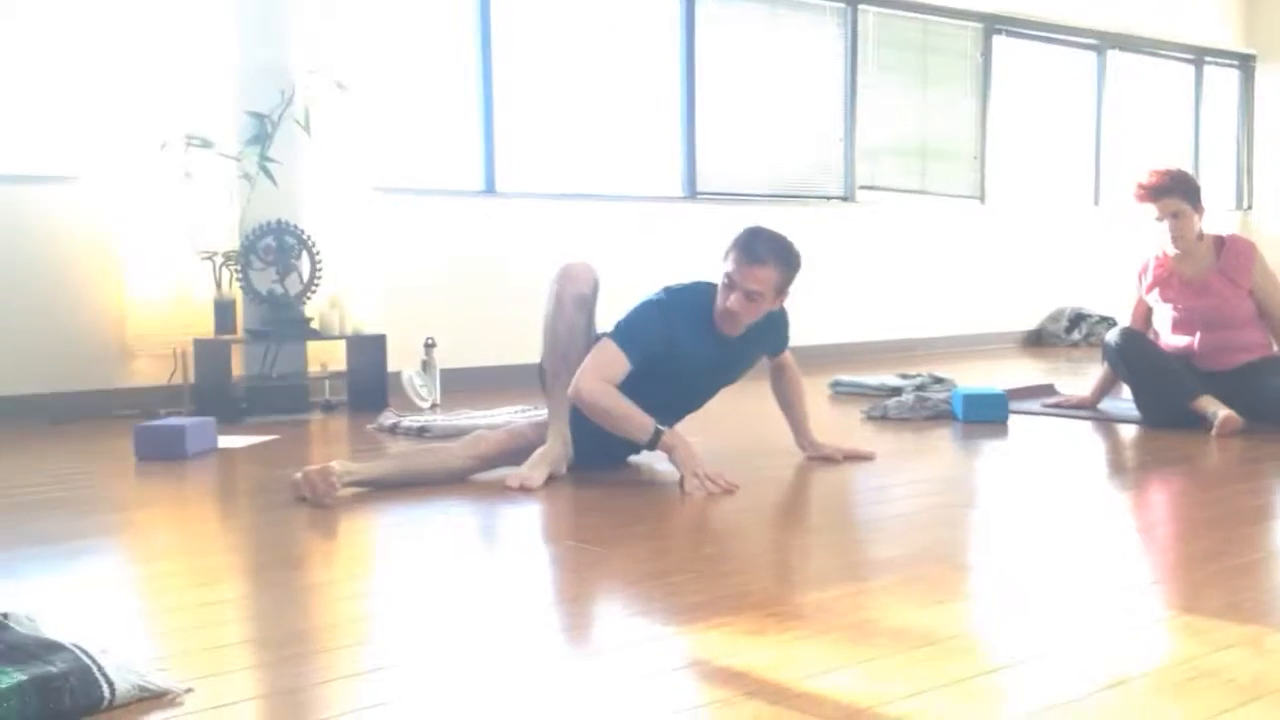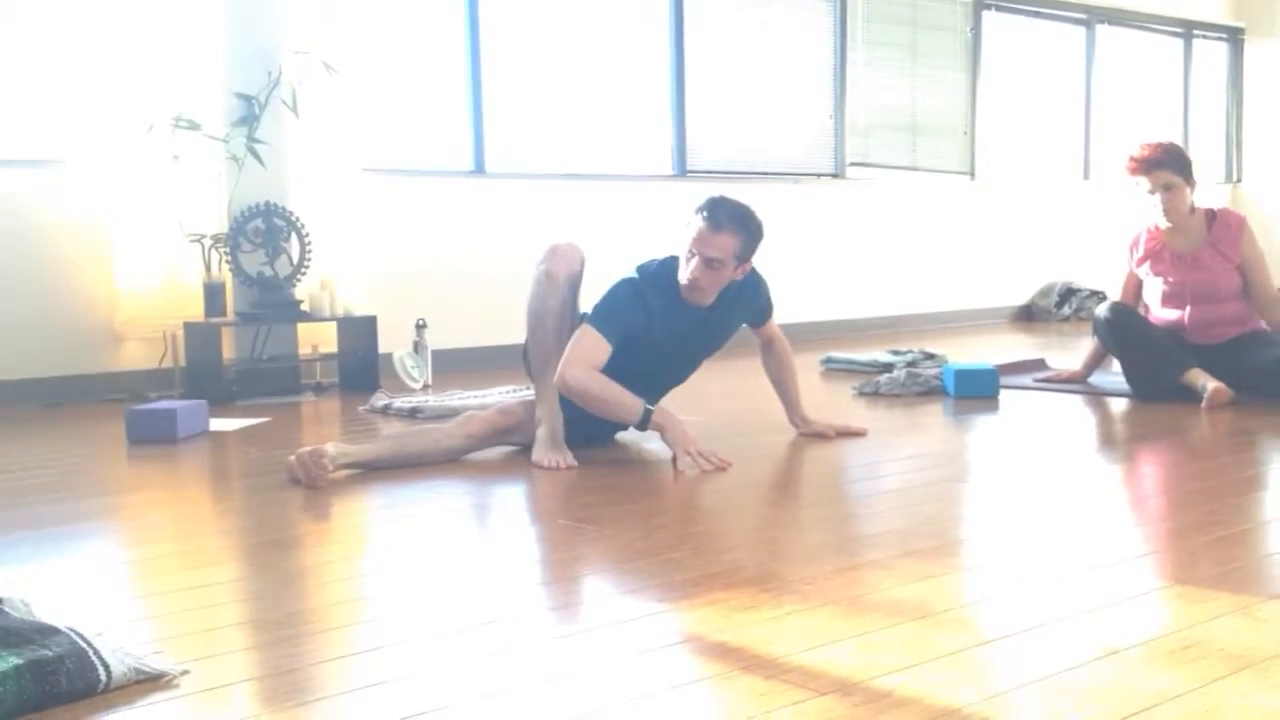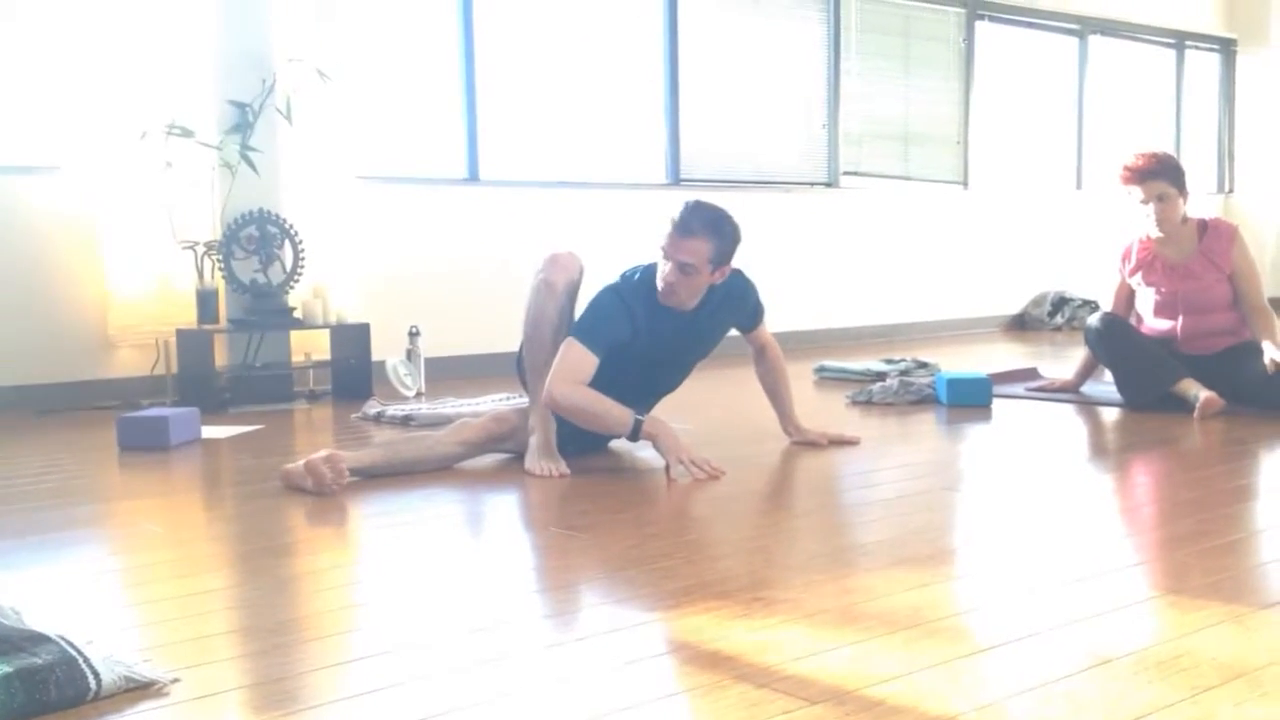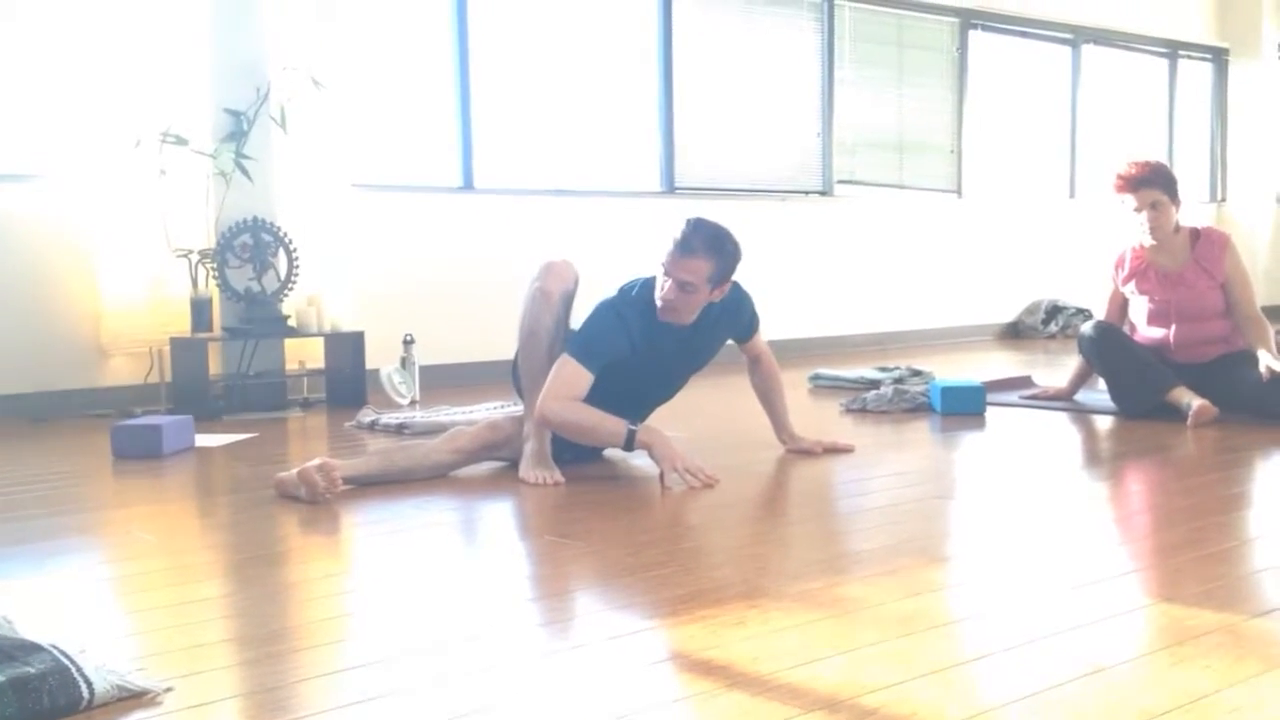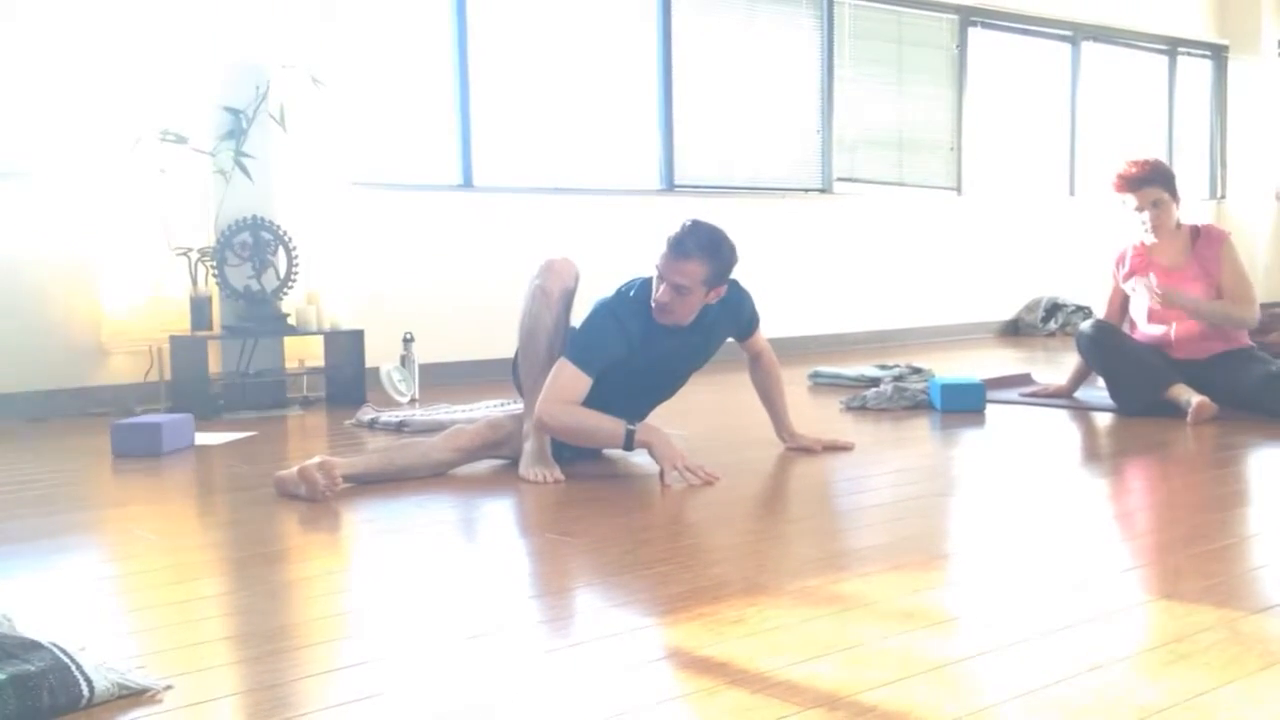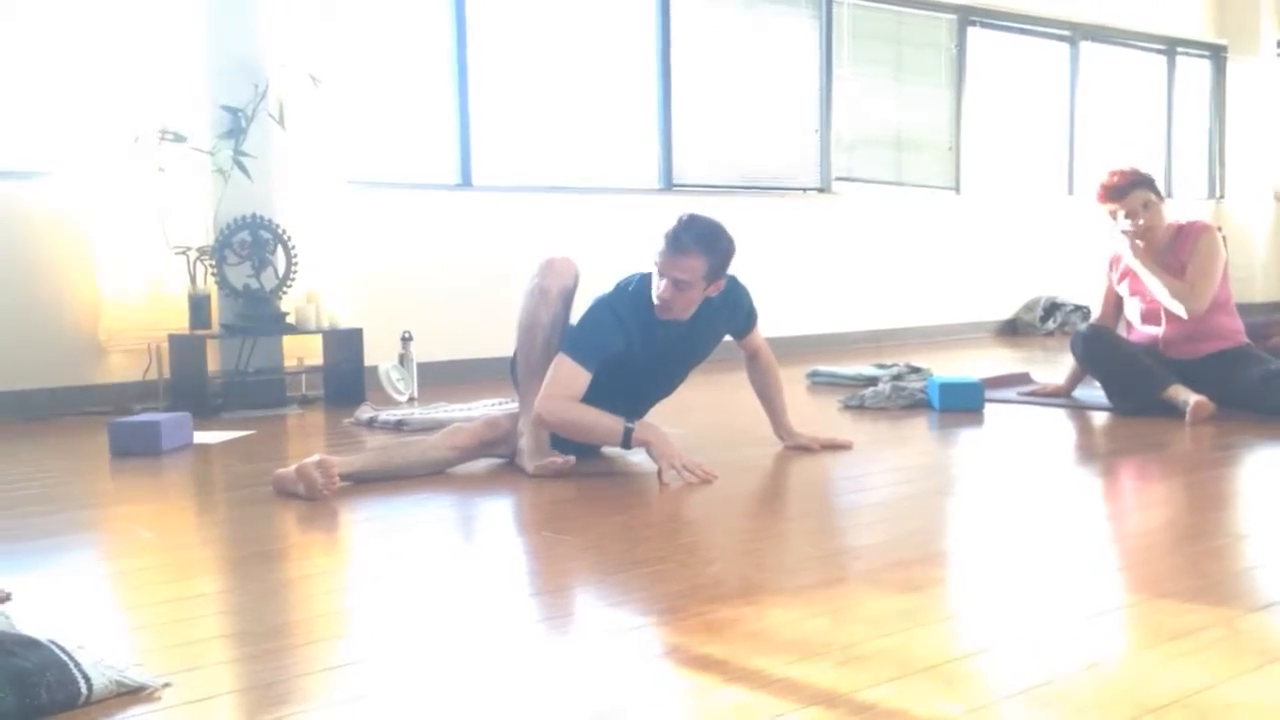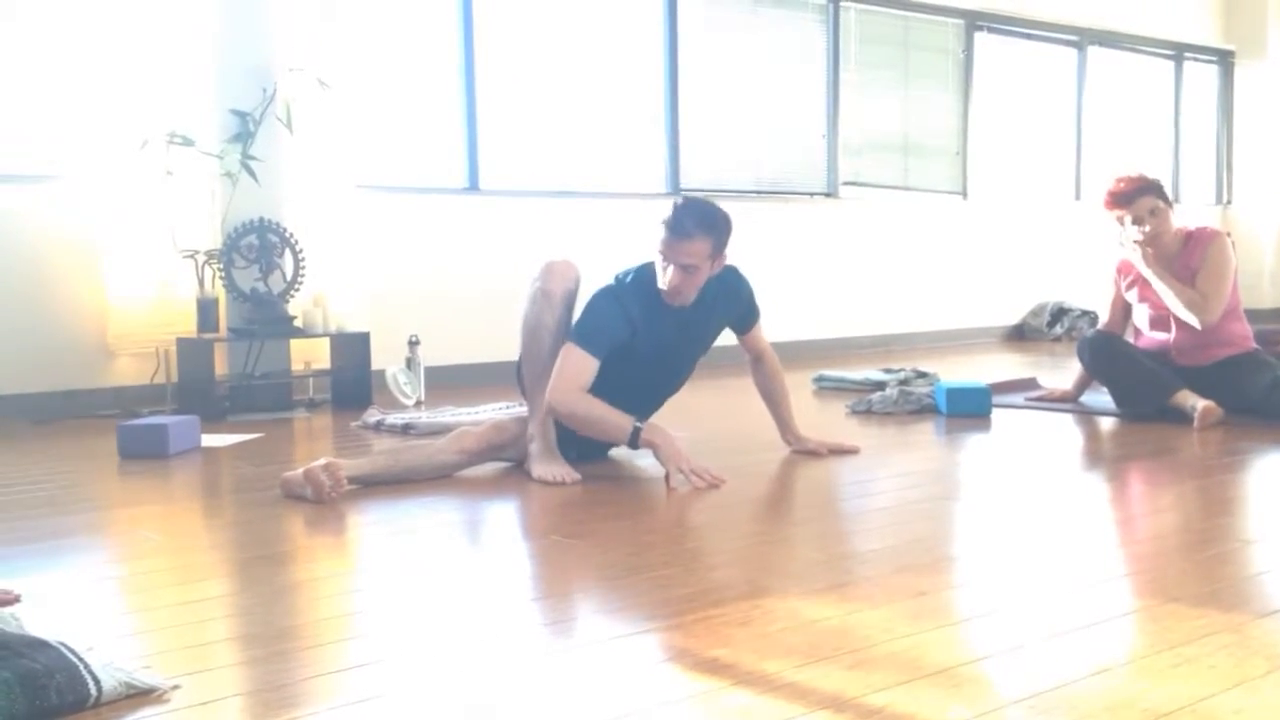
dt=0.7s
person 1, frame 1
left shoulder: (770, 322)
right shoulder: (669, 310)
left elbow: (783, 368)
right elbow: (588, 389)
left wrist: (808, 442)
right wrist: (673, 442)
left hip: (620, 441)
right hip: (586, 406)
left knee: (499, 446)
left ankle: (349, 472)
right ankle: (557, 442)
person 1, frame 2
left shoulder: (748, 290)
right shoulder: (640, 290)
left elbow: (773, 342)
right elbow: (573, 375)
left wrist: (800, 417)
right wrist: (663, 420)
left hip: (610, 414)
right hip: (567, 381)
left knee: (492, 426)
left ankle: (343, 454)
right ankle: (549, 422)
person 1, frame 3
left shoulder: (734, 293)
right shoulder: (623, 299)
left elbow: (765, 349)
right elbow: (561, 392)
left wrist: (793, 427)
right wrist: (655, 430)
left hip: (607, 422)
right hip: (562, 397)
left knee: (487, 433)
right ankle: (541, 433)
person 1, frame 4
left shoulder: (732, 306)
right shoulder: (621, 313)
left elbow: (760, 358)
right elbow: (553, 407)
left wrist: (787, 435)
right wrist: (648, 438)
left hip: (598, 427)
right hip: (555, 399)
left knee: (481, 442)
right ankle: (535, 445)
person 1, frame 5
left shoulder: (731, 303)
right shoulder: (618, 314)
left elbow: (760, 354)
right elbow: (553, 411)
left wrist: (787, 432)
right wrist: (648, 436)
left hip: (604, 421)
right hip: (555, 400)
left knee: (479, 440)
right ankle: (535, 443)
person 1, frame 6
left shoulder: (730, 299)
right shoulder: (617, 309)
left elbow: (758, 355)
right elbow: (552, 406)
left wrist: (786, 431)
right wrist: (646, 434)
left hip: (600, 419)
right hip: (553, 396)
left knee: (478, 439)
right ankle: (530, 438)
person 1, frame 7
left shoulder: (730, 288)
right shoulder: (617, 299)
left elbow: (761, 355)
right elbow: (563, 397)
left wrist: (793, 436)
right wrist: (654, 437)
left hip: (604, 430)
right hip: (563, 406)
left knee: (483, 443)
right knee: (557, 275)
right ankle: (540, 440)
person 2, frame 1
left shoulder: (1241, 254)
right shoulder: (1151, 272)
right elbow: (1126, 348)
right wrist: (1093, 397)
left hip: (1248, 376)
right hip: (1182, 382)
right knee: (1117, 339)
right ankle: (1212, 409)
person 2, frame 2
left shoulder: (1231, 228)
right shoulder: (1142, 246)
right elbow: (1116, 322)
right wrist: (1084, 370)
left hip: (1237, 348)
right hip: (1169, 354)
right knee: (1107, 314)
right ankle: (1201, 382)
person 2, frame 3
left shoulder: (1223, 237)
right shoulder: (1134, 255)
left elbow: (1256, 307)
right elbow: (1107, 333)
right wrist: (1076, 380)
left hip: (1227, 359)
right hip: (1162, 364)
right knee: (1099, 324)
right ankle: (1194, 392)
person 2, frame 4
left shoulder: (1216, 246)
right shoulder: (1126, 264)
left elbow: (1248, 315)
right elbow: (1101, 340)
right wrist: (1070, 388)
left hip: (1219, 367)
right hip: (1154, 373)
right knee: (1092, 332)
right ankle: (1186, 400)
person 2, frame 5
left shoulder: (1214, 242)
right shoulder: (1128, 260)
left elbow: (1249, 314)
right elbow: (1102, 336)
left wrist: (1182, 301)
right wrist: (1070, 385)
left hip: (1221, 362)
right hip: (1155, 369)
right knee: (1090, 333)
right ankle: (1185, 397)
person 2, frame 6
left shoulder: (1201, 236)
right shoulder: (1119, 261)
left elbow: (1191, 305)
right elbow: (1101, 327)
left wrist: (1137, 260)
right wrist: (1067, 384)
left hip: (1219, 360)
right hip: (1152, 366)
right knee: (1086, 338)
right ankle: (1183, 397)
person 2, frame 7
left shoulder: (1210, 243)
right shoulder: (1127, 267)
left elbow: (1204, 315)
right elbow: (1108, 333)
left wrist: (1148, 267)
right wrist: (1075, 390)
left hip: (1227, 365)
right hip: (1159, 371)
right knee: (1092, 344)
right ankle: (1191, 402)
